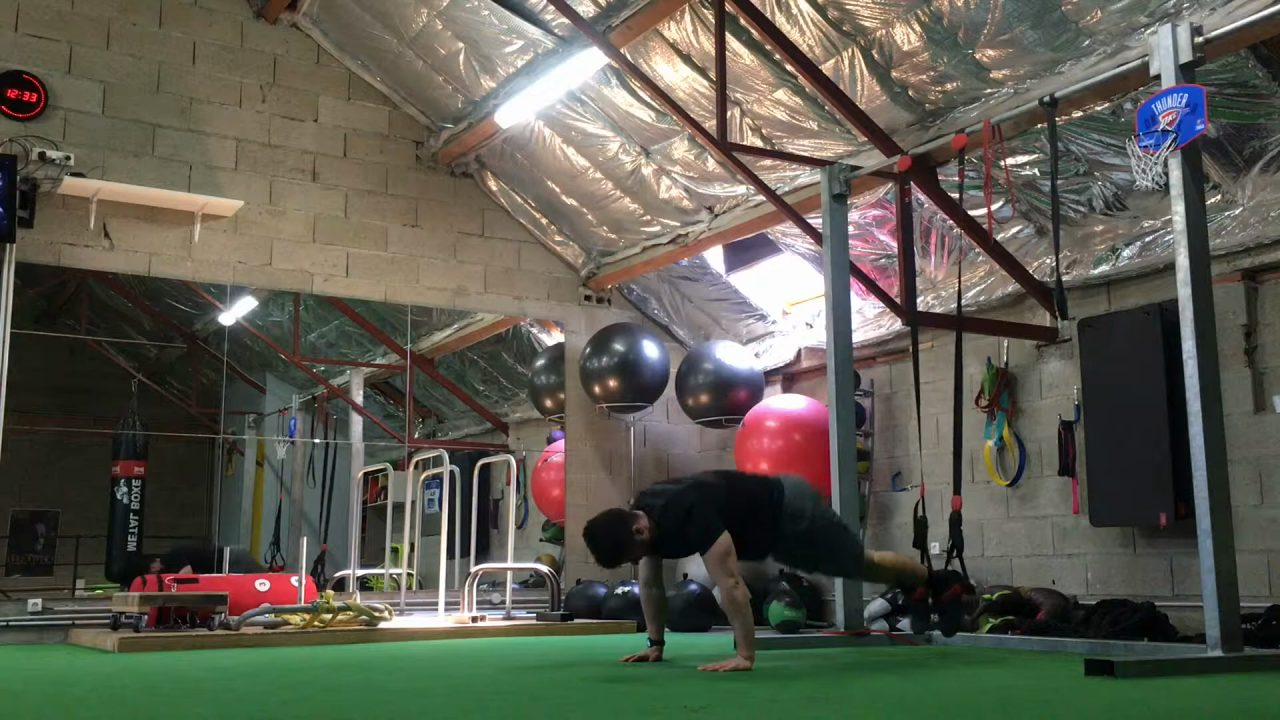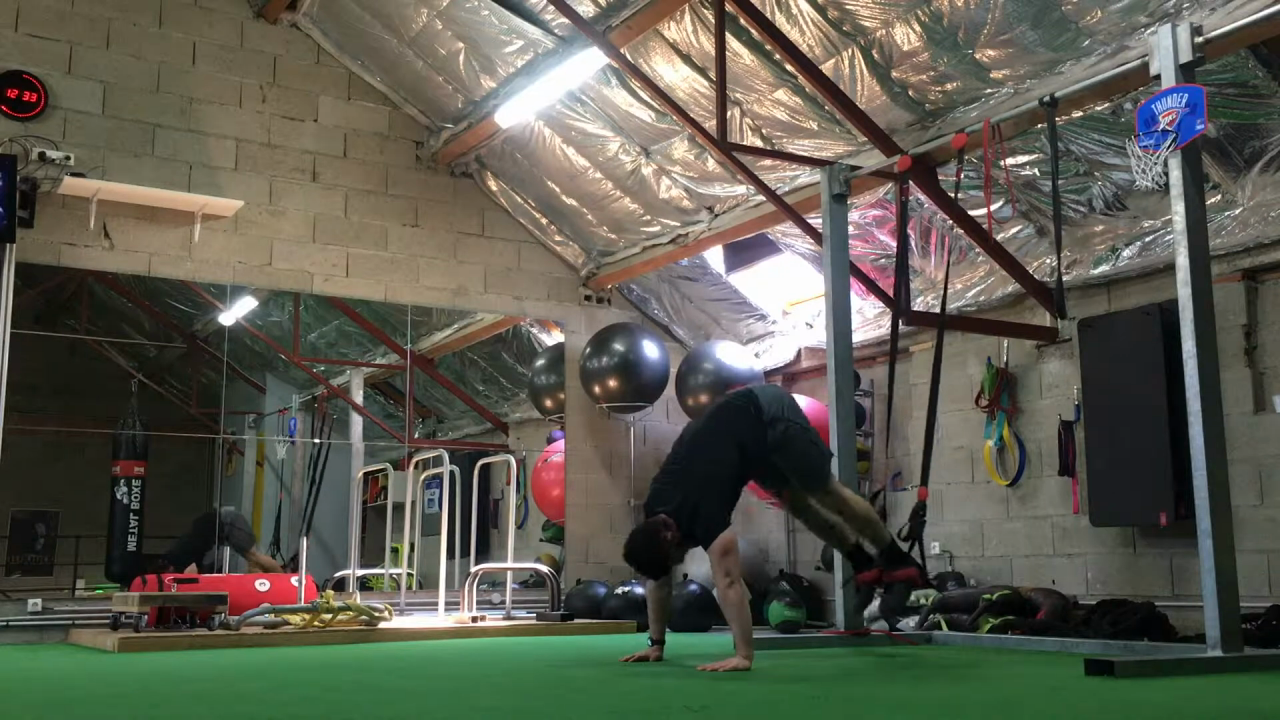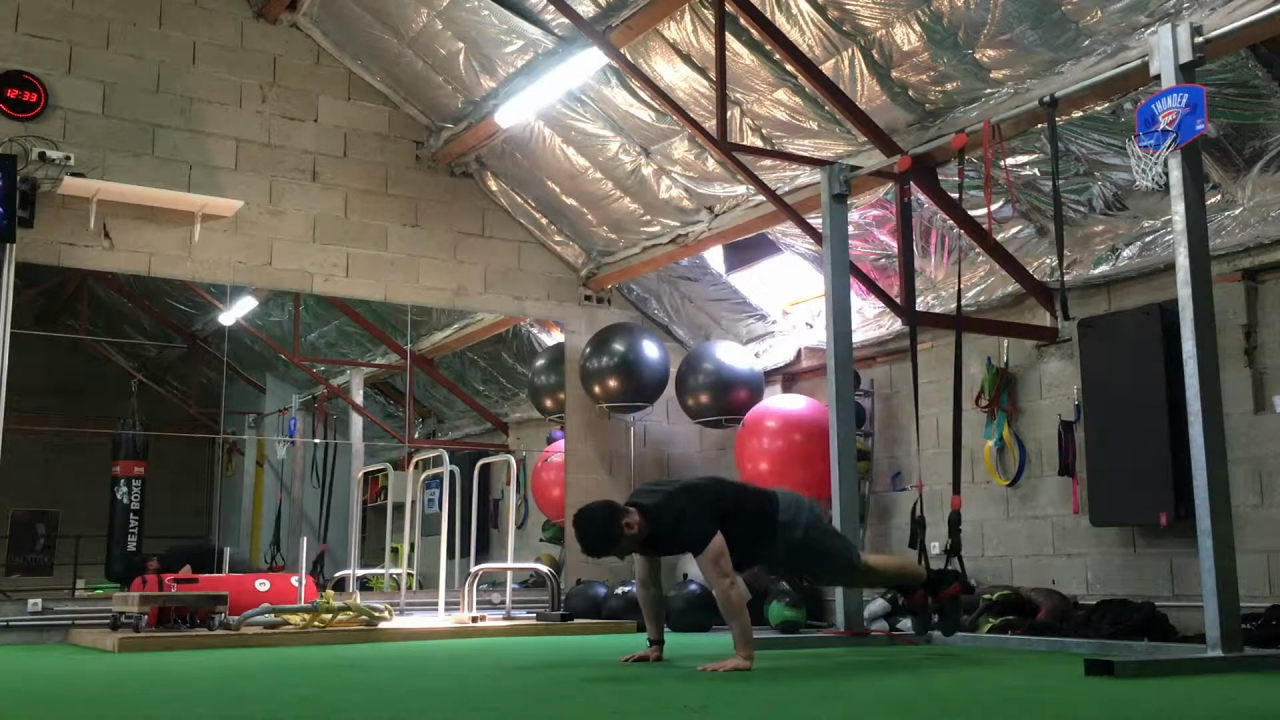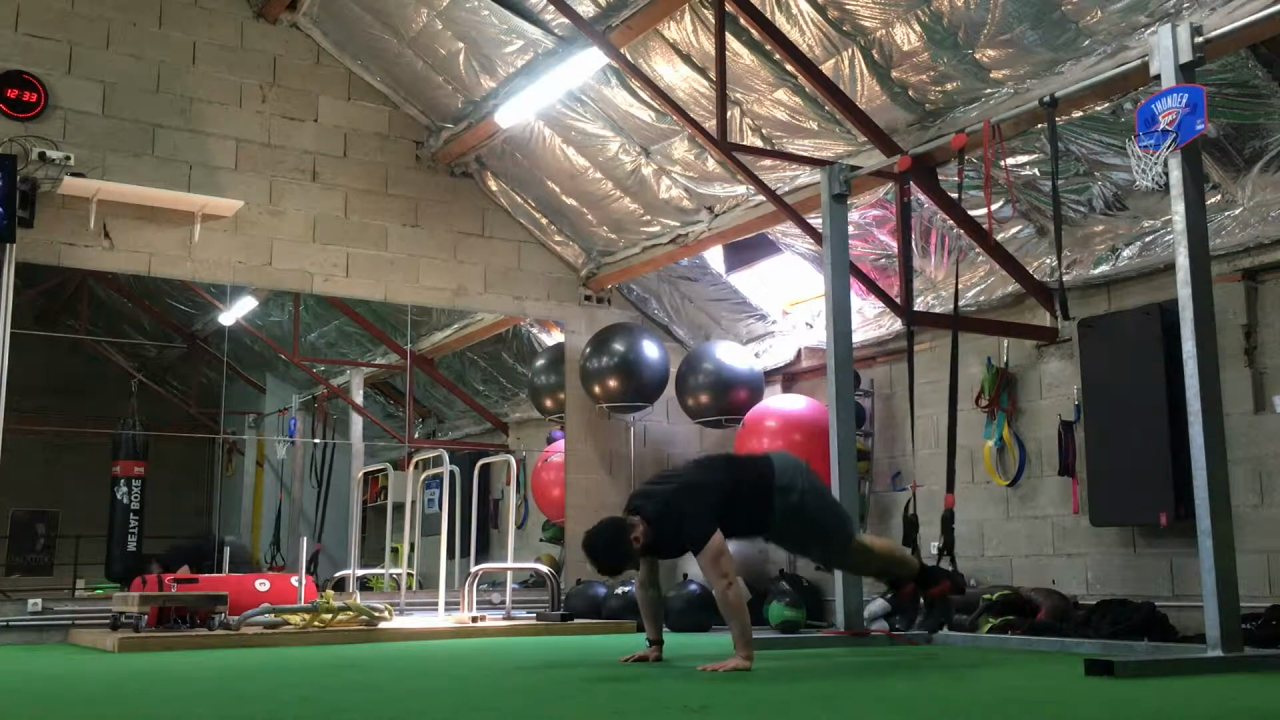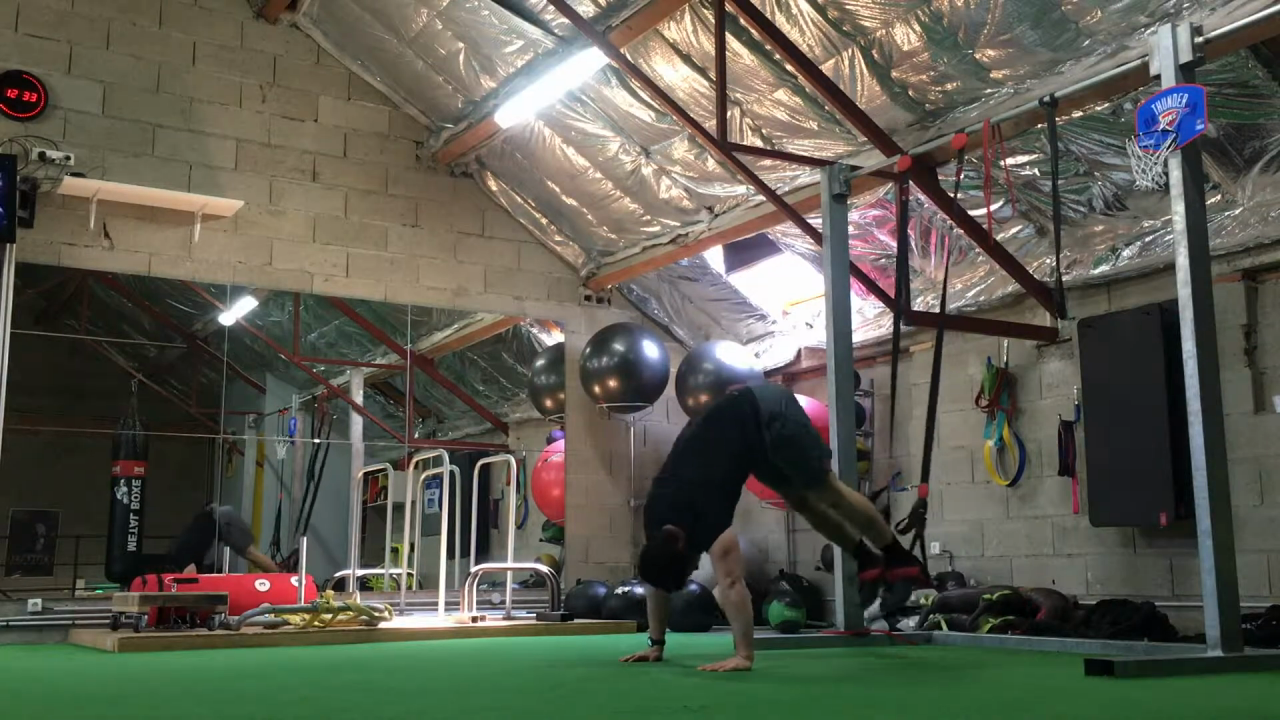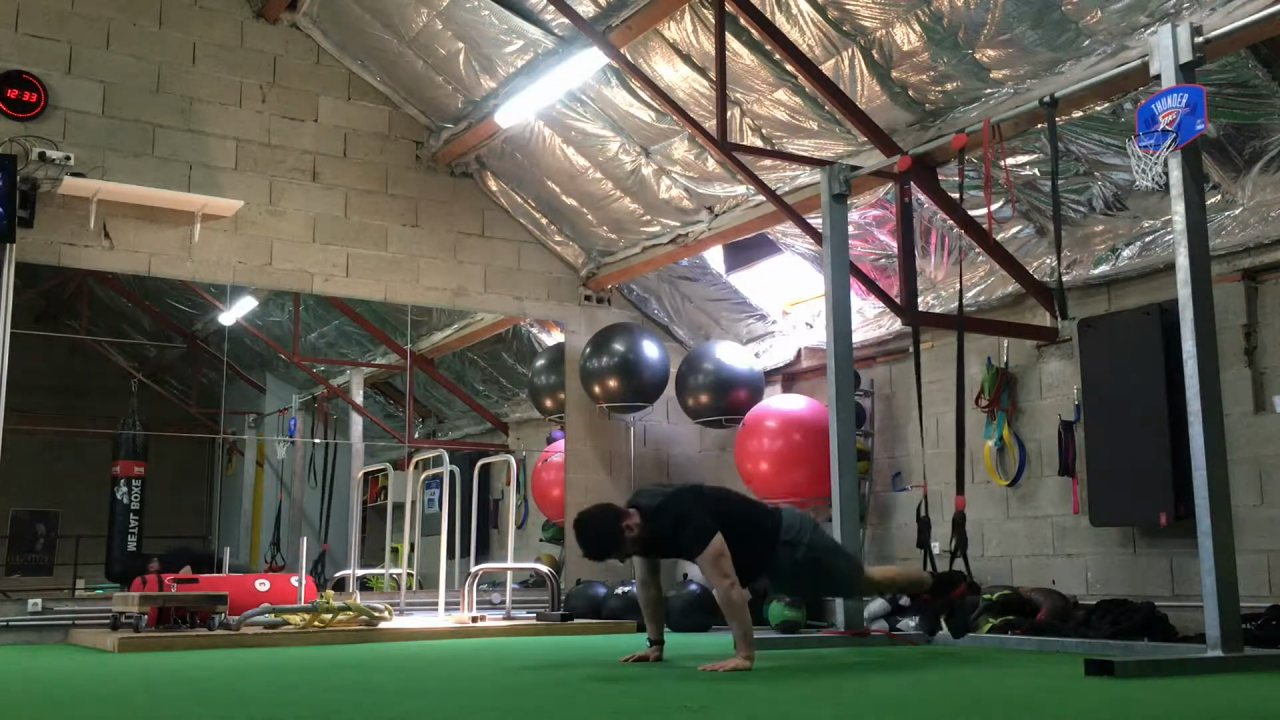
dt=0.4s
person 1, frame 1
left shoulder: (688, 512)
right shoulder: (645, 517)
left elbow: (730, 582)
right elbow: (650, 583)
left wrist: (745, 655)
right wrist: (655, 644)
left hip: (790, 509)
right hip: (771, 528)
left knee: (860, 562)
right knee: (852, 565)
left ankle: (942, 582)
right ankle: (914, 588)
person 1, frame 2
left shoulder: (699, 509)
right shoulder: (656, 510)
left elbow: (727, 582)
right elbow: (659, 582)
left wrist: (743, 656)
right wrist: (656, 645)
left hip: (769, 413)
right hip: (749, 424)
left knee: (827, 494)
right knee: (796, 502)
left ankle: (896, 559)
right ankle: (865, 563)
person 1, frame 3
left shoulder: (681, 513)
right shoulder: (641, 516)
left elbow: (724, 581)
right elbow: (648, 583)
left wrist: (743, 654)
right wrist: (656, 643)
left hip: (784, 522)
right hip: (765, 541)
left knee: (855, 569)
right knee: (840, 575)
left ankle: (940, 581)
right ankle: (910, 589)
person 1, frame 4
left shoulder: (682, 513)
right shoulder: (640, 516)
left elbow: (724, 583)
right elbow: (647, 583)
left wrist: (743, 655)
right wrist: (654, 644)
left hip: (783, 485)
right hip: (766, 506)
left knee: (851, 547)
right knee: (831, 554)
left ankle: (929, 576)
right ankle: (902, 583)
person 1, frame 5
left shoulder: (700, 510)
right shoulder: (658, 515)
left elbow: (729, 582)
right elbow: (657, 582)
left wrist: (744, 655)
right wrist: (656, 644)
left hip: (766, 410)
right hip: (742, 413)
left knee: (826, 493)
right knee: (799, 501)
left ankle: (898, 558)
right ankle: (868, 561)
person 1, frame 6
left shoulder: (680, 513)
right shoulder: (640, 514)
left elbow: (726, 583)
right elbow: (647, 581)
left wrist: (744, 654)
right wrist: (655, 644)
left hip: (786, 539)
right hip: (773, 552)
left knee: (858, 582)
right knee: (852, 583)
left ankle: (945, 584)
right ankle: (921, 591)
